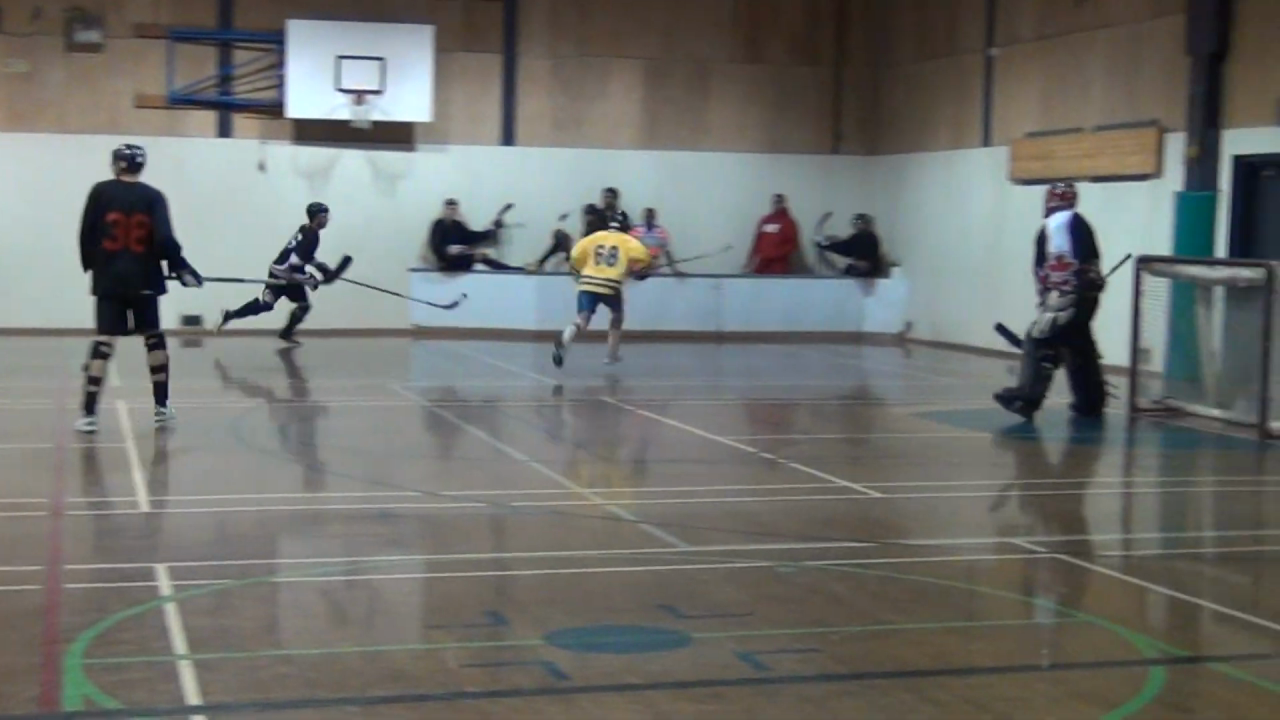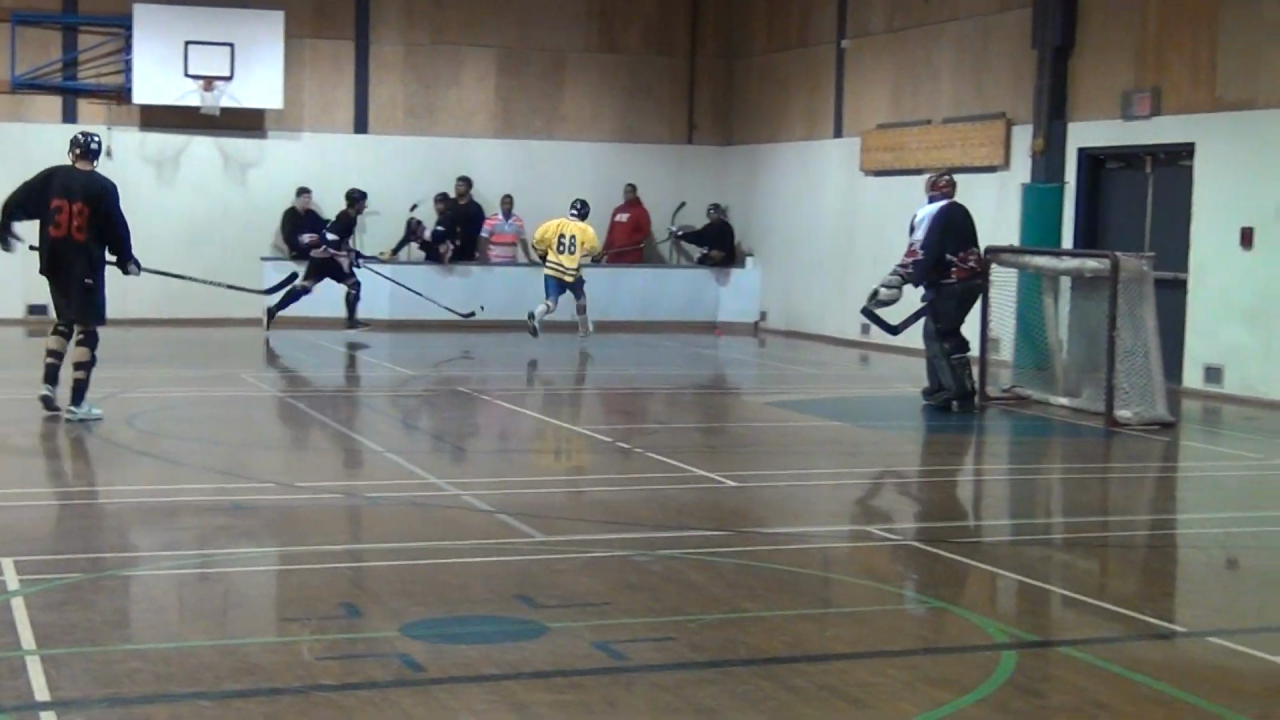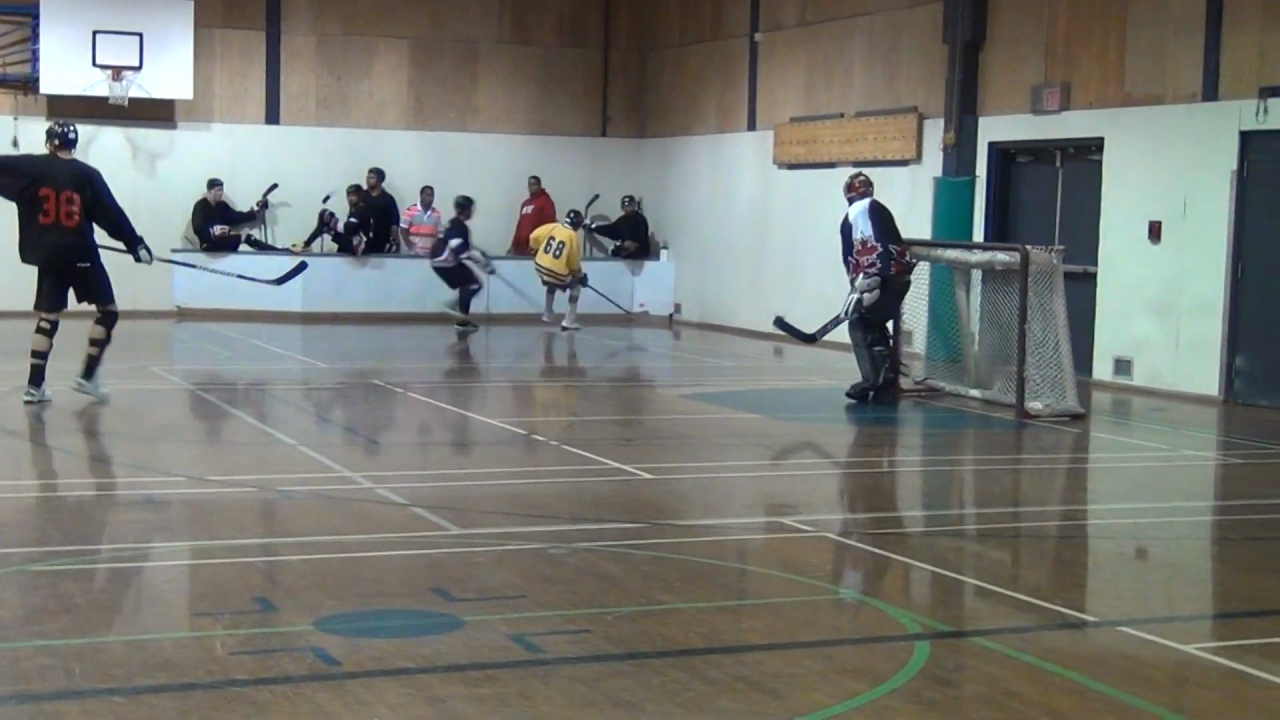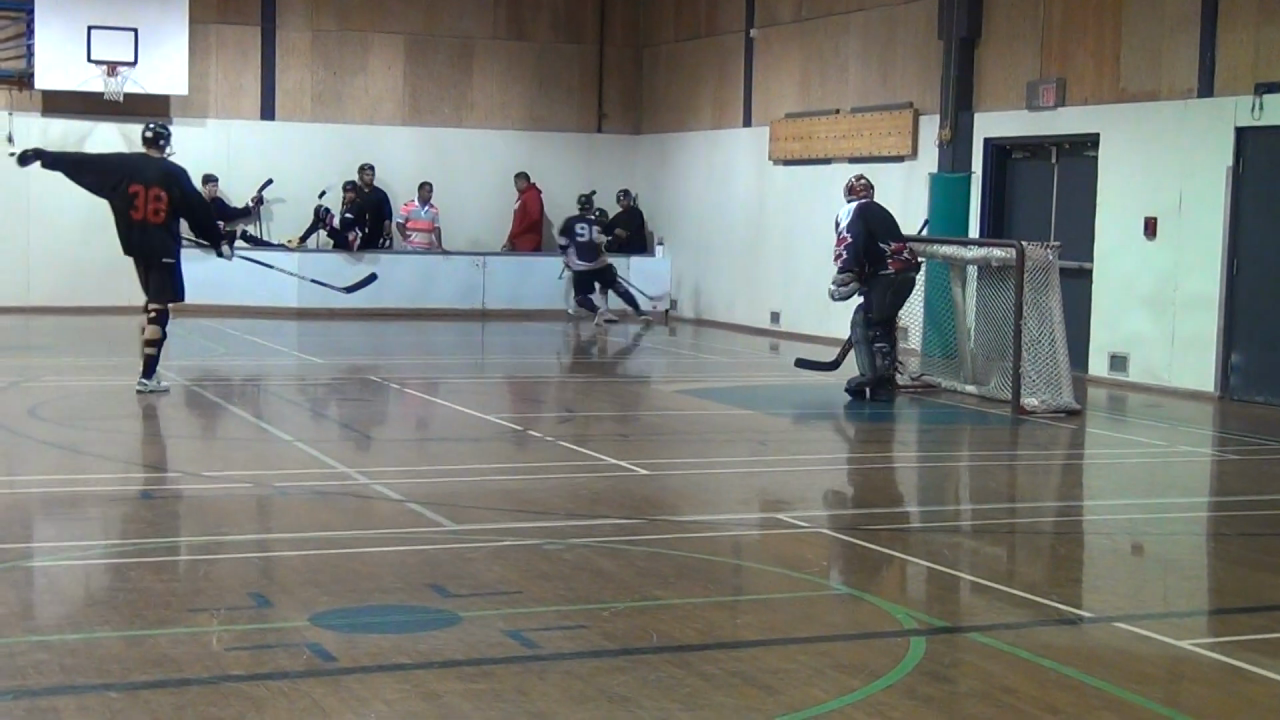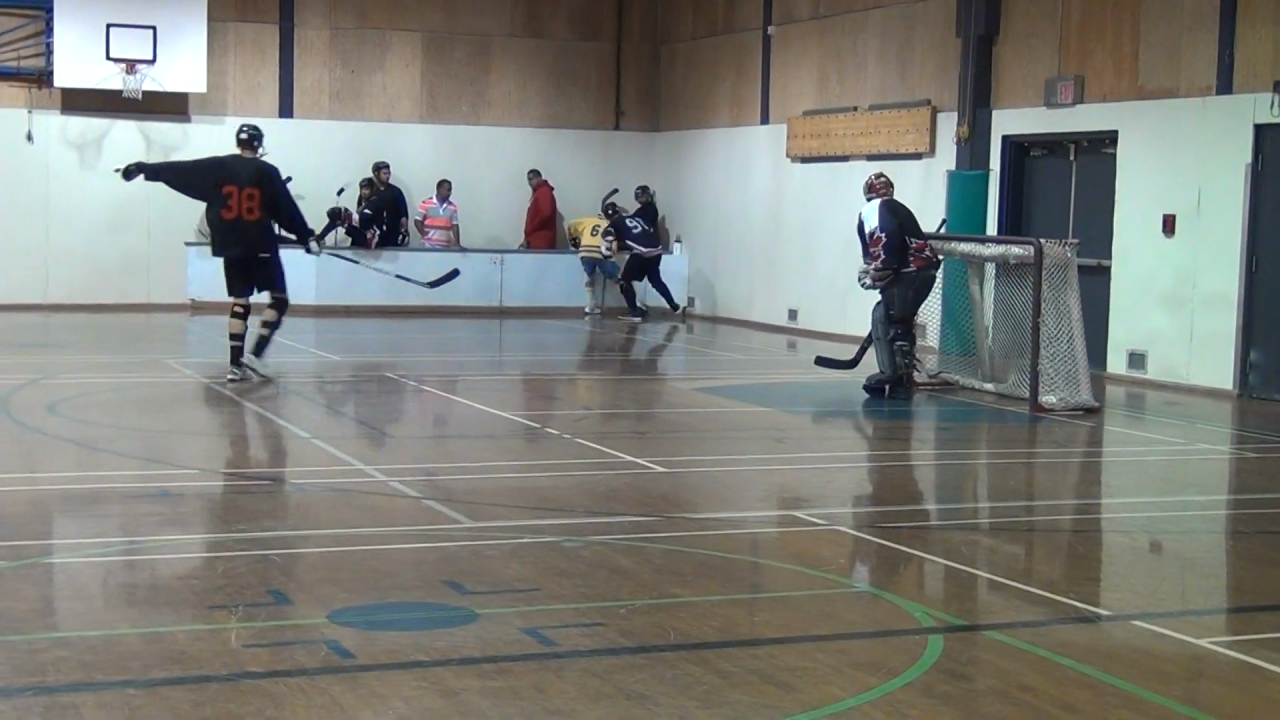
dt=0.5s
person 1, frame 1
left shoulder: (101, 191)
right shoulder: (154, 197)
left elbow: (87, 234)
right elbow: (164, 239)
left wrist: (93, 264)
right wrist: (182, 269)
left hip: (109, 279)
right hip: (143, 279)
left knee: (104, 340)
right knee: (153, 336)
left ankle: (89, 414)
right ankle: (161, 406)
person 1, frame 2
left shoulder: (51, 176)
right shoulder: (104, 187)
right elbow: (116, 229)
right wrist: (126, 259)
left hip: (55, 265)
right hip: (86, 268)
left knee: (63, 324)
right knee: (87, 330)
left ankle: (48, 386)
right ankle: (78, 404)
person 1, frame 3
left shoulder: (31, 167)
right shoulder: (87, 175)
right elbow: (111, 214)
right wrist: (135, 244)
left hip: (47, 256)
right hip: (80, 254)
left knee: (48, 317)
right knee: (108, 311)
left ankle: (34, 386)
right ankle: (87, 377)
person 1, frame 4
left shoulder: (123, 164)
right shoulder: (176, 173)
left elbow: (80, 161)
right elbow: (198, 211)
left wrist: (41, 155)
right wrist: (218, 240)
left hip: (138, 247)
right hip: (164, 249)
left knee: (156, 304)
right knee: (158, 309)
left ankle: (146, 367)
right ankle: (147, 377)
person 1, frame 5
left shoulder: (218, 167)
right shoulder: (267, 172)
left elbow: (180, 169)
right elbow: (286, 208)
left wrist: (144, 168)
right wrist: (307, 237)
left hip: (232, 245)
right hip: (260, 246)
left knee: (240, 302)
right knee: (279, 300)
left ankle: (237, 365)
right ankle: (254, 356)
person 2, frame 1
left shoulder: (1058, 223)
right shoulder: (1078, 223)
left elbow: (1062, 265)
left wrist: (1058, 304)
left hip: (1070, 296)
right hip: (1086, 294)
left knee: (1041, 342)
right knee: (1079, 346)
left ankle: (1027, 397)
right ankle: (1091, 402)
person 2, frame 2
left shoulder: (930, 214)
right shoulder: (960, 212)
left elbow: (919, 254)
left wrist: (893, 284)
left hip: (951, 285)
right hip: (969, 281)
left knee: (942, 336)
right knee: (940, 333)
left ankle: (960, 393)
right ankle: (939, 387)
person 2, frame 3
left shoulder: (859, 211)
right shoulder: (877, 209)
left elbow: (869, 250)
left wrist: (864, 287)
right wrist: (863, 285)
left hip: (887, 278)
right hip: (895, 276)
left knee: (862, 326)
right knee: (873, 327)
left ankle: (876, 384)
right ankle: (886, 384)
person 2, frame 4
left shoulder: (851, 211)
right shoulder: (879, 211)
left elbow: (849, 243)
left wrist: (844, 279)
left hip: (889, 276)
right hip: (904, 272)
left knee: (865, 323)
right knee: (880, 324)
left ankle: (872, 377)
right ankle: (884, 382)
person 2, frame 5
left shoulder: (873, 209)
right shoulder: (897, 209)
left elbow: (884, 238)
left wrist: (879, 272)
right wrist: (872, 271)
left hip: (909, 274)
right hip: (921, 271)
left knee: (885, 319)
right knee: (898, 321)
left ankle: (892, 375)
right ankle: (901, 379)
